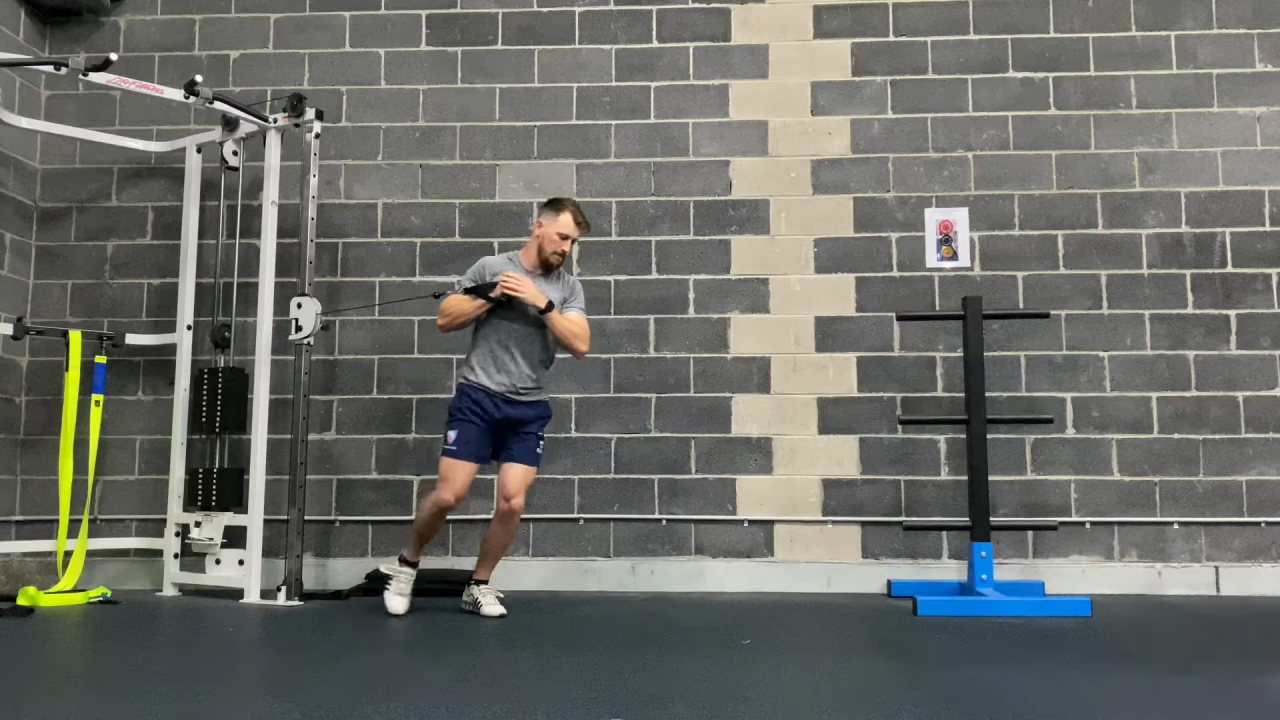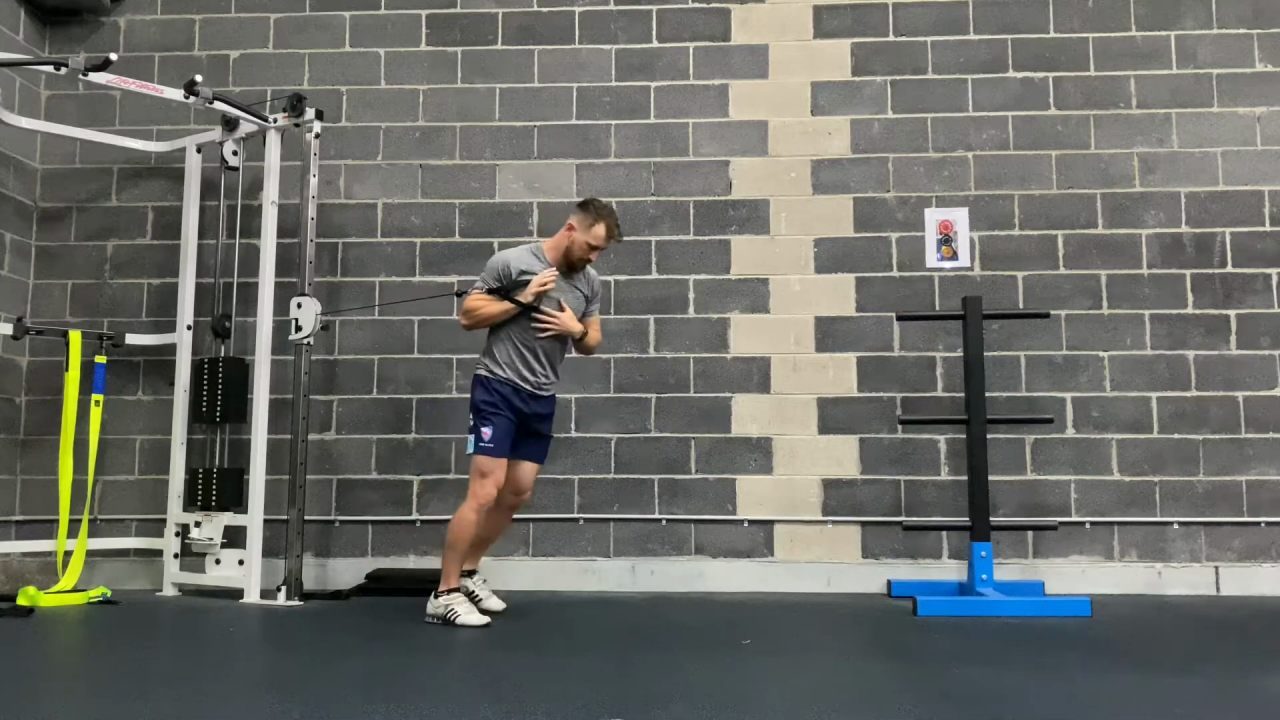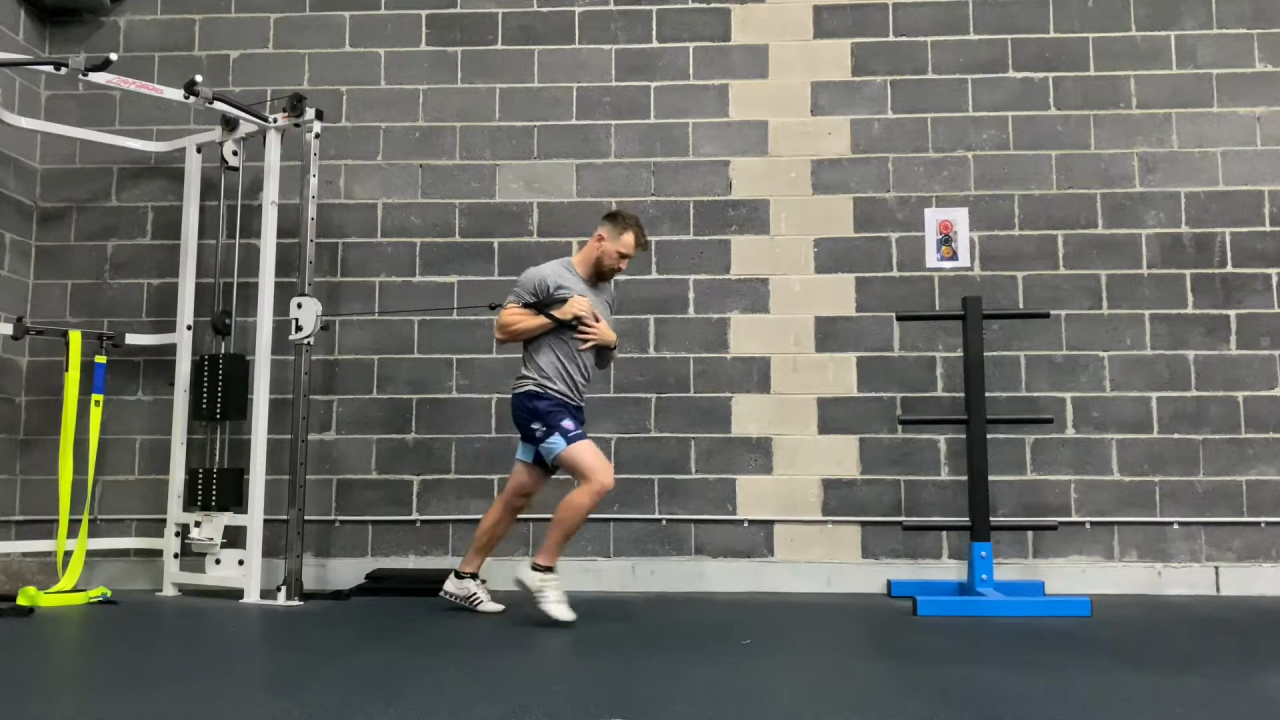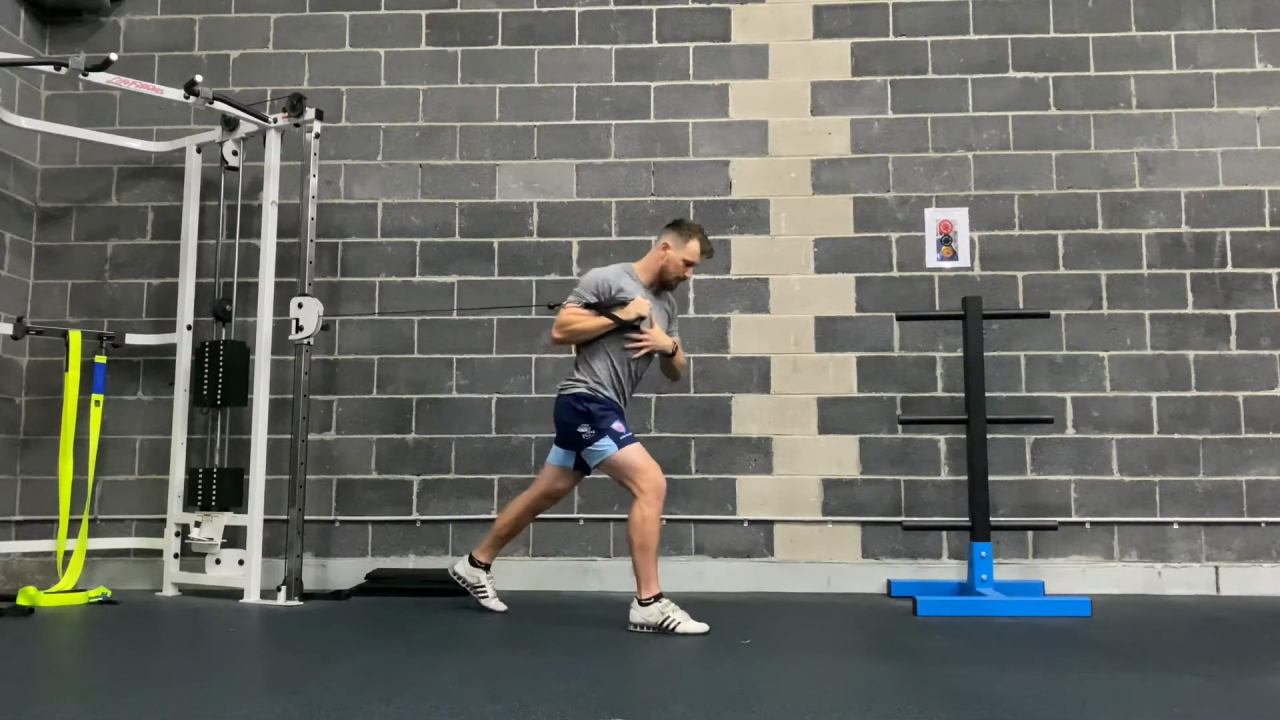
dt=0.5s
person 1, frame 1
left shoulder: (569, 287)
right shoulder: (490, 267)
left elbow: (580, 345)
right elbow: (445, 318)
left wrist: (541, 304)
right wrist: (493, 295)
left hip: (529, 407)
right hip: (477, 395)
left knee: (511, 504)
right knee: (448, 496)
left ankle: (480, 585)
right ankle: (408, 562)
person 1, frame 2
left shoulder: (589, 281)
right shoulder: (510, 262)
left elbow: (591, 345)
right elbow: (468, 316)
left wrist: (577, 328)
right wrist: (522, 299)
left hip: (541, 399)
right hip: (497, 389)
left knee: (516, 494)
right knee: (484, 494)
left ankle: (468, 573)
right ankle: (444, 595)
person 1, frame 3
left shoulder: (606, 293)
right shoulder: (544, 277)
left elbow: (603, 361)
right elbow: (503, 329)
left wrist: (610, 340)
right wrist: (558, 315)
left hip: (568, 405)
right hip: (540, 400)
left knee: (518, 498)
right knee: (600, 478)
left ankle: (464, 576)
right ankle: (541, 568)
person 1, frame 4
left shoulder: (666, 303)
right shoulder: (606, 279)
left elbow: (676, 372)
right elbow: (560, 331)
left wrist: (669, 346)
right wrist: (620, 317)
left hip: (601, 410)
right hip: (586, 403)
left knee: (543, 494)
right knee: (651, 485)
left ankle: (476, 564)
right ankle: (649, 603)
